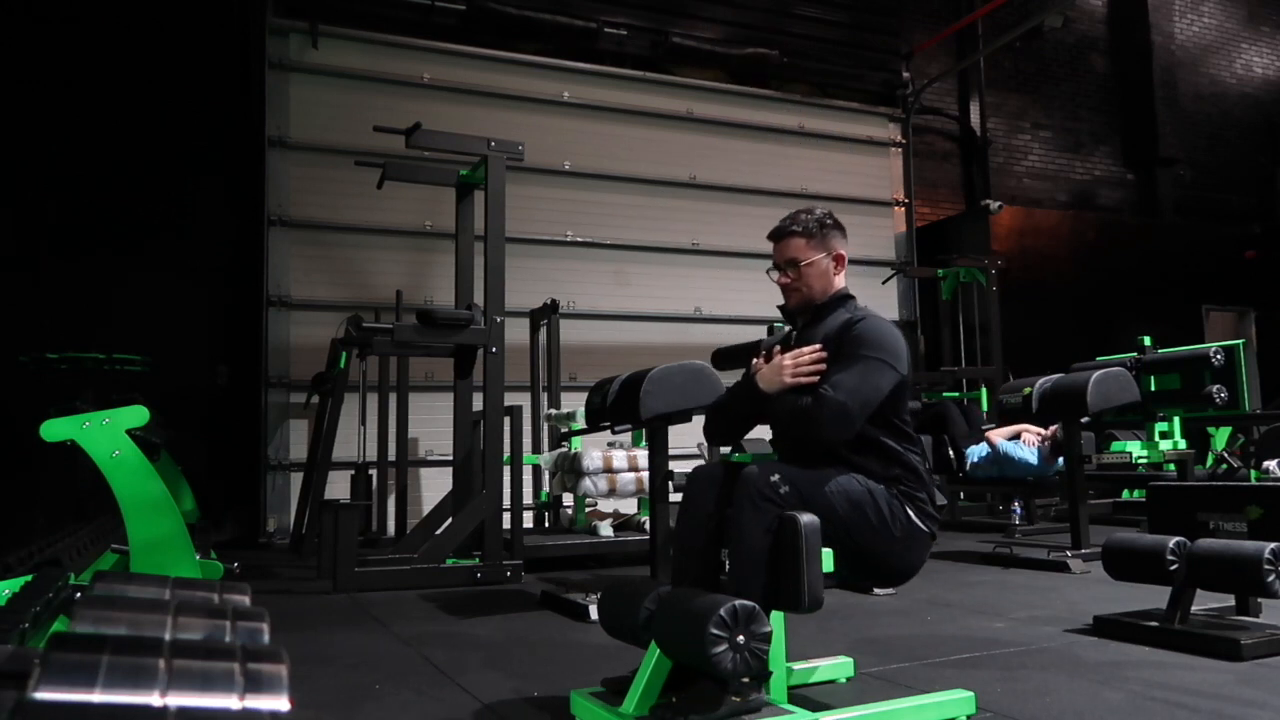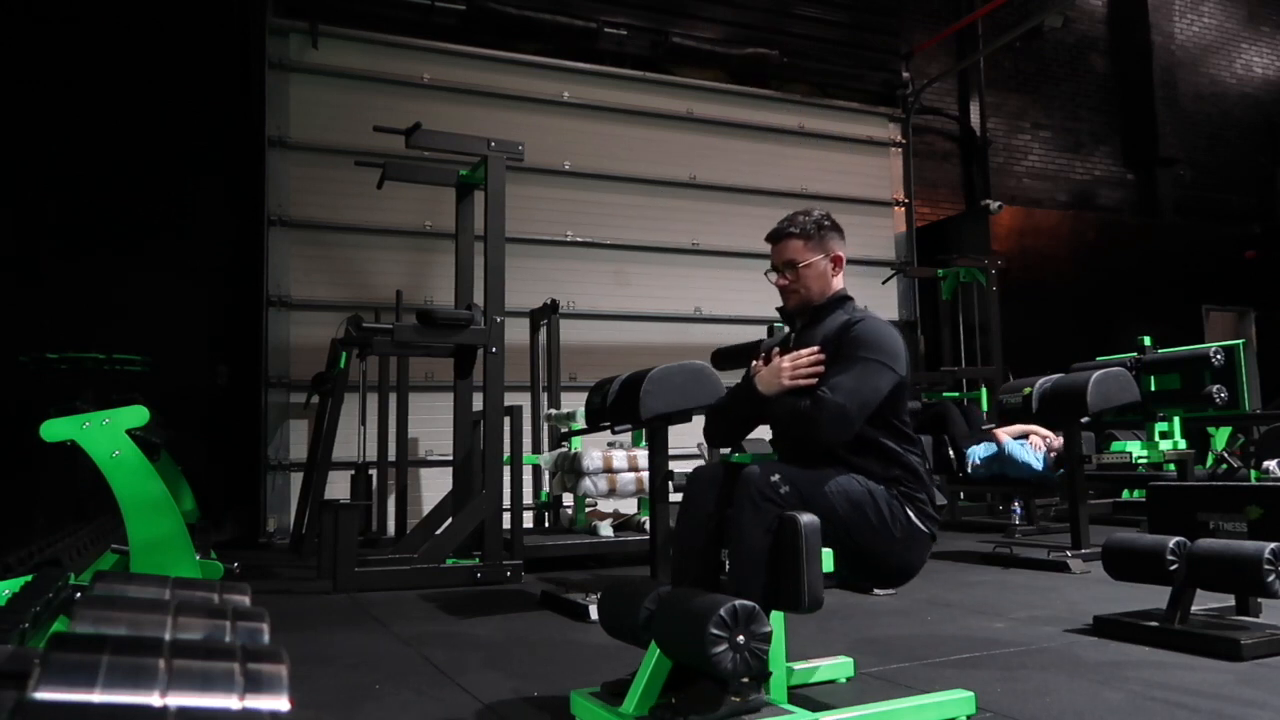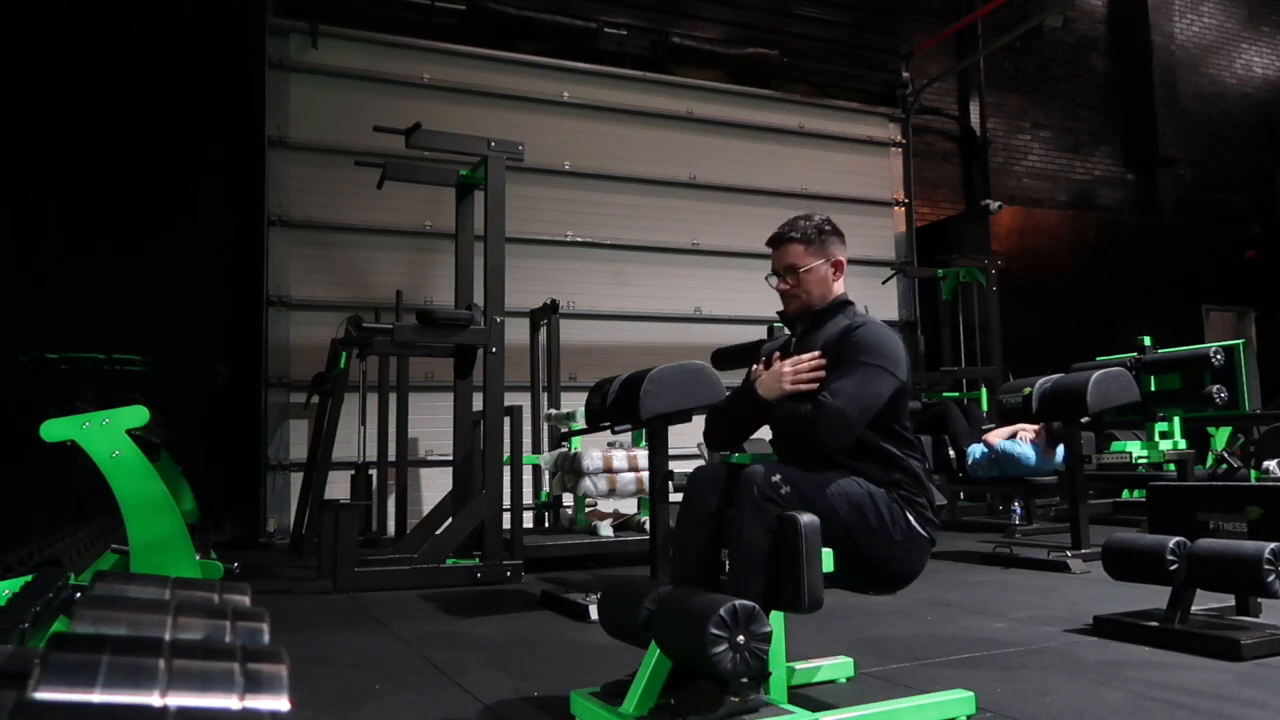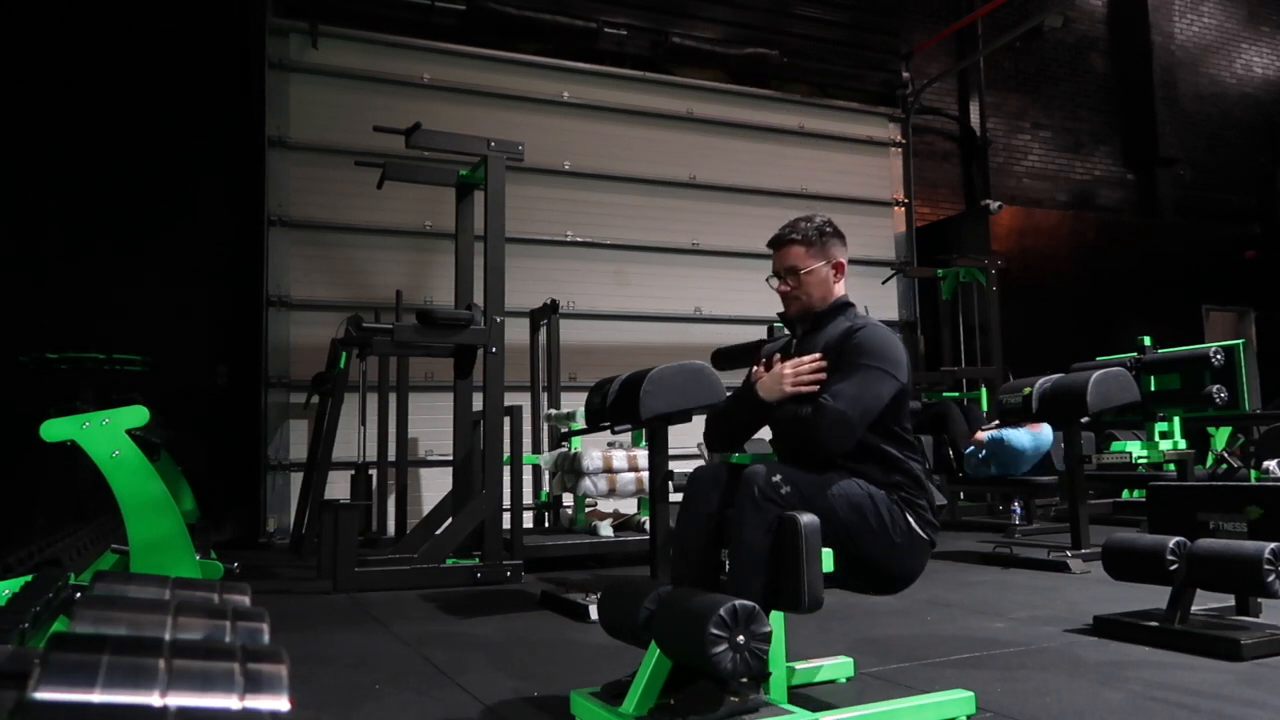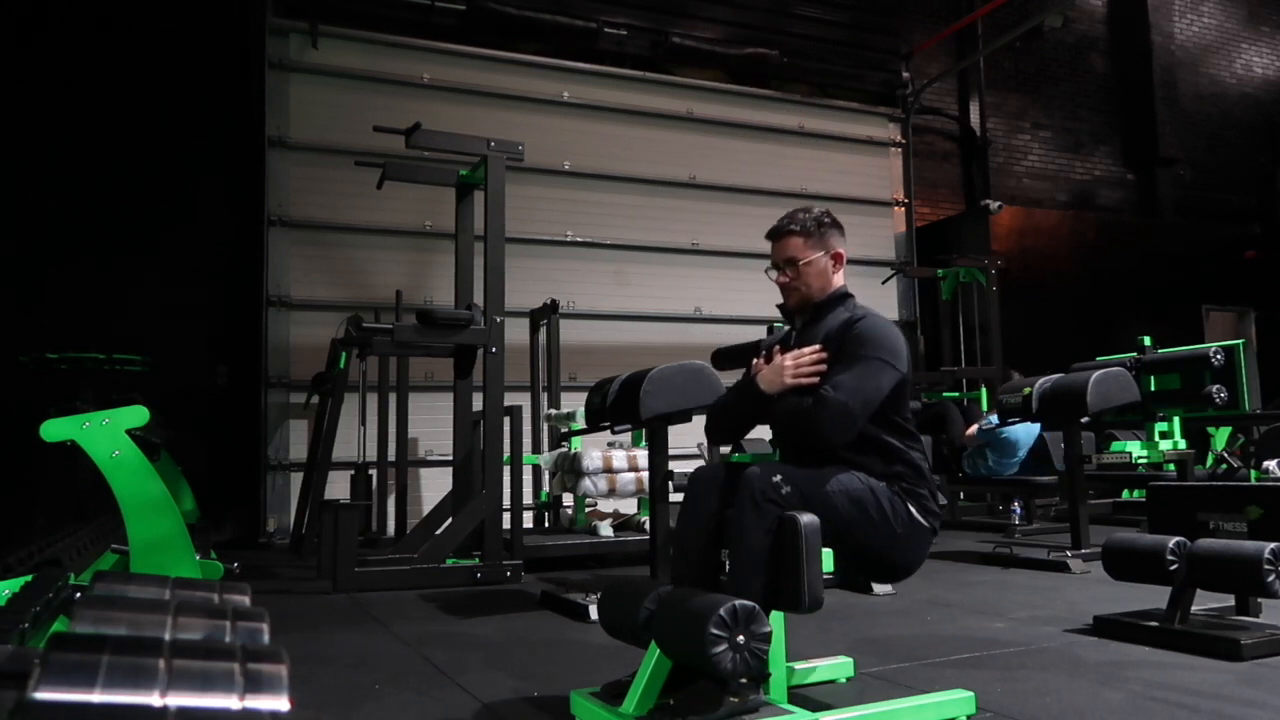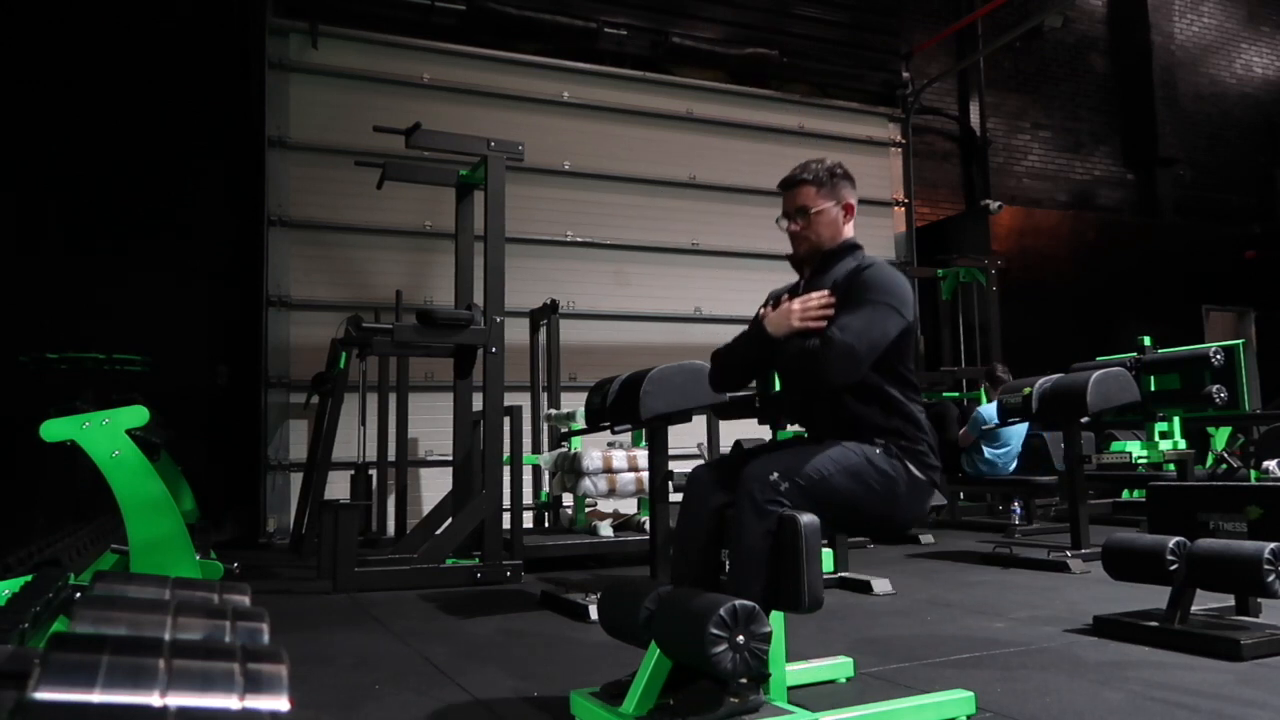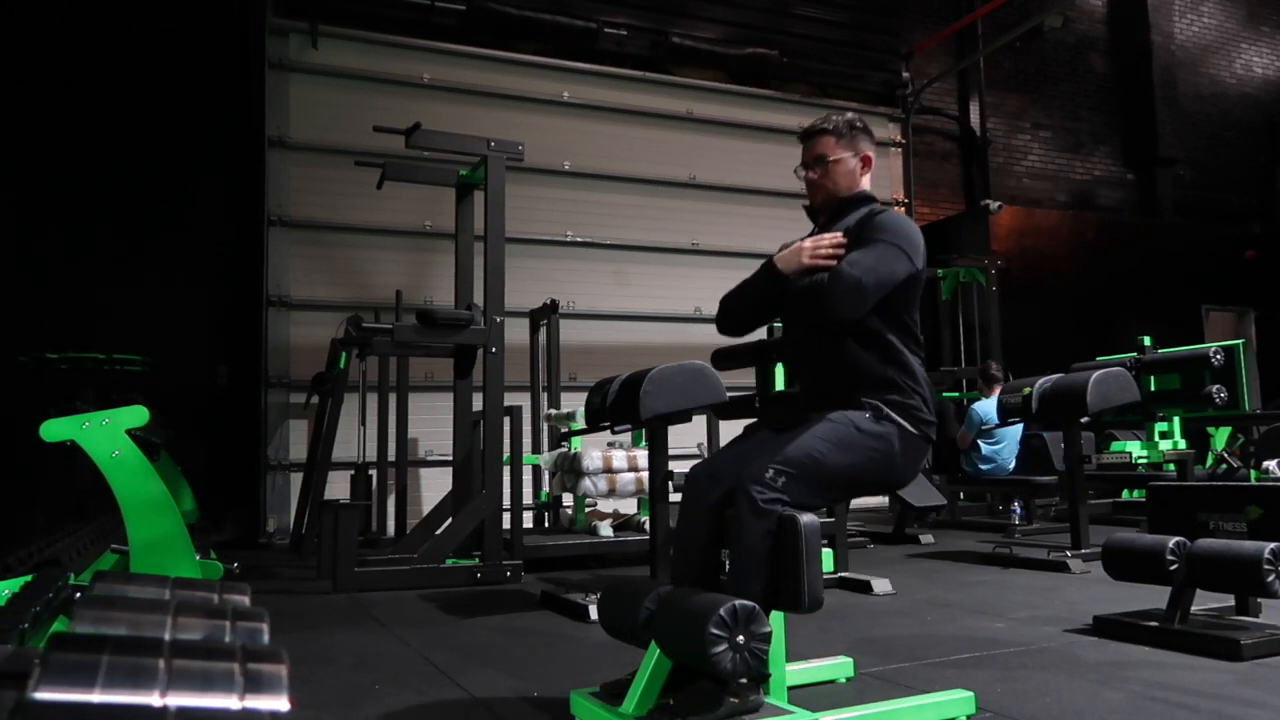
dt=0.3s
person 1, frame 1
left shoulder: (870, 335)
right shoulder: (787, 344)
left elbow: (828, 422)
right elbow: (718, 430)
left wrist: (771, 395)
right wrist: (759, 386)
left hip: (895, 518)
right hip: (821, 502)
left knee: (763, 483)
right knee: (708, 483)
left ankle: (743, 672)
person 1, frame 2
left shoulder: (868, 334)
right shoulder: (784, 345)
left elbow: (826, 423)
right elbow: (718, 432)
left wrist: (769, 400)
right wrist: (758, 388)
left hip: (893, 521)
right hip: (820, 504)
left knee: (762, 483)
right knee: (708, 483)
left ankle: (743, 672)
person 1, frame 3
left shoulder: (869, 340)
right shoulder: (783, 351)
left elbow: (828, 428)
right elbow: (718, 436)
left wrist: (771, 402)
right wrist: (758, 392)
left hip: (893, 524)
right hip: (819, 506)
left knee: (762, 483)
right knee: (709, 483)
left ankle: (743, 671)
person 1, frame 4
left shoulder: (870, 342)
right shoulder: (784, 352)
left elbow: (830, 431)
right elbow: (719, 437)
left wrist: (771, 403)
right wrist: (760, 394)
left hip: (894, 526)
right hip: (822, 514)
left knee: (764, 483)
right knee: (709, 483)
left ankle: (742, 671)
person 1, frame 5
left shoulder: (869, 334)
right shoulder: (783, 345)
left elbow: (830, 422)
right elbow: (719, 430)
left wrist: (771, 397)
right wrist: (760, 387)
left hip: (895, 515)
right hip: (822, 502)
left knee: (765, 484)
right knee: (710, 485)
left ankle: (742, 671)
person 1, frame 6
left shoulder: (877, 281)
right shoulder: (789, 296)
left elbow: (836, 361)
right elbow: (722, 376)
left wrist: (776, 341)
right wrist: (769, 332)
left hip: (891, 465)
right hip: (826, 451)
left knee: (768, 484)
right knee: (707, 485)
person 1, frame 7
left shoulder: (888, 229)
right shoulder: (806, 244)
left elbow: (841, 296)
right elbow: (729, 319)
left wrist: (790, 281)
right wrist: (778, 270)
left hip: (884, 422)
right hip: (815, 409)
left knee: (763, 482)
right knee: (707, 481)
